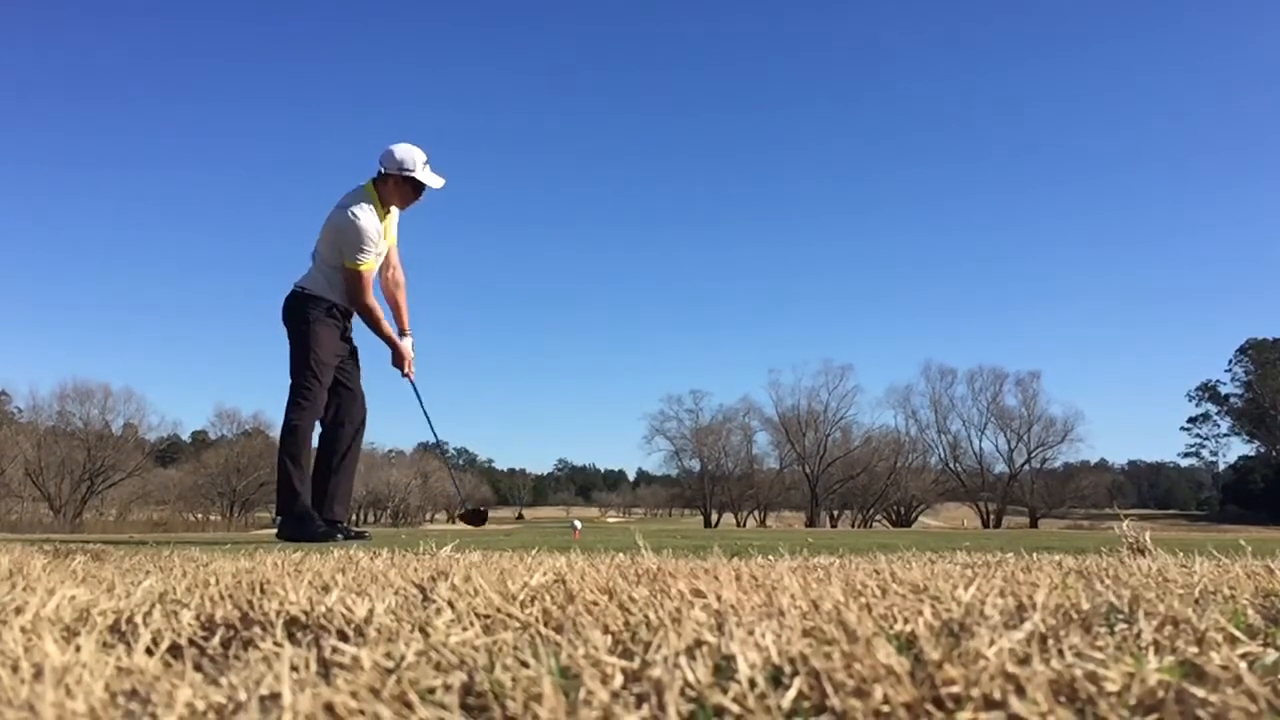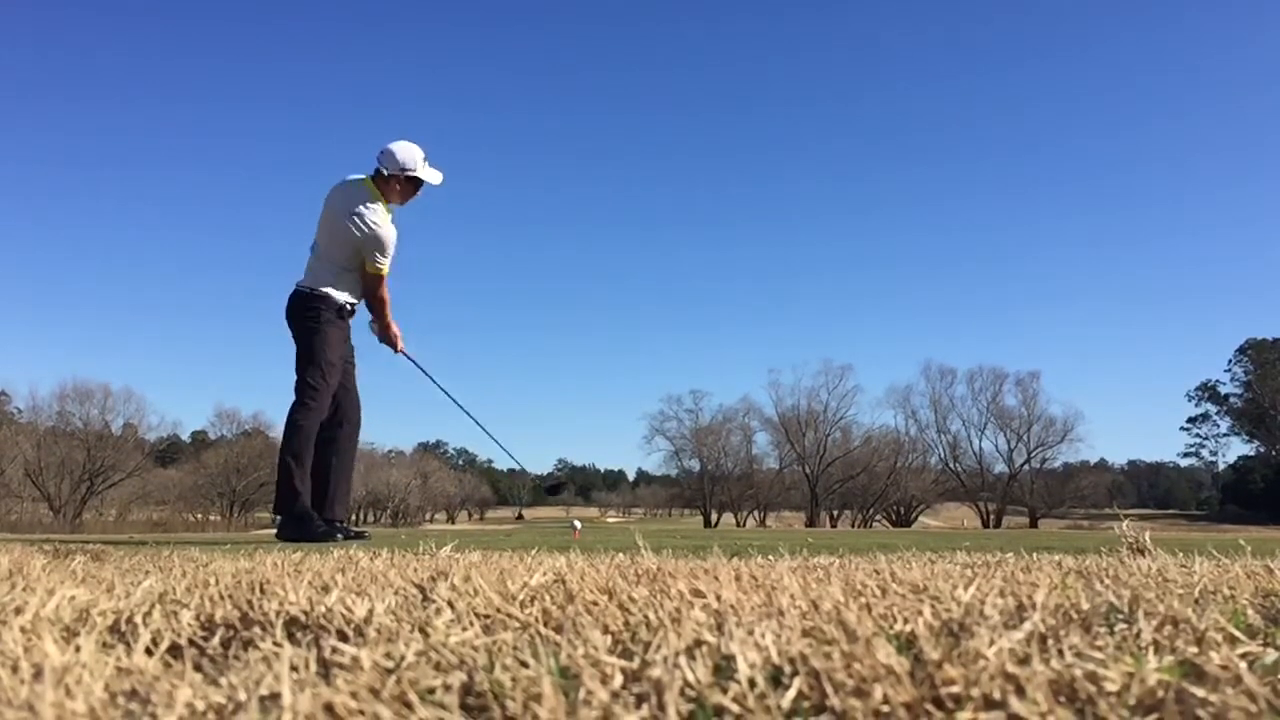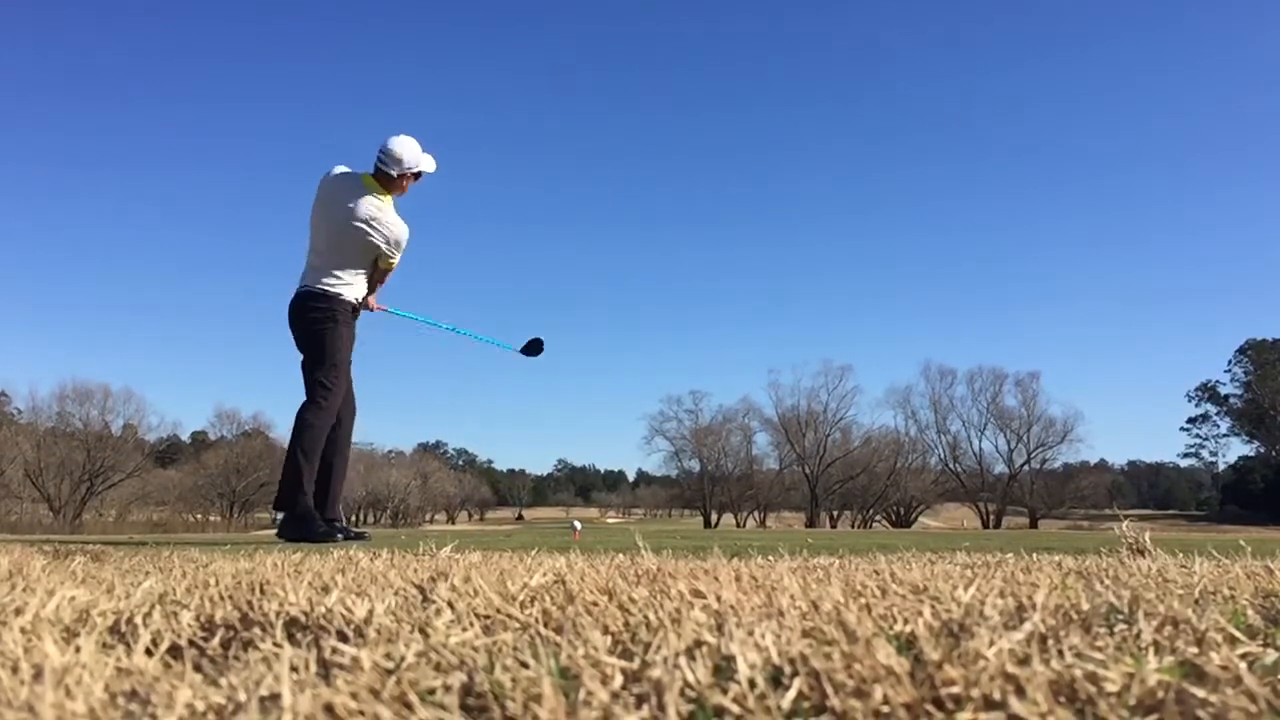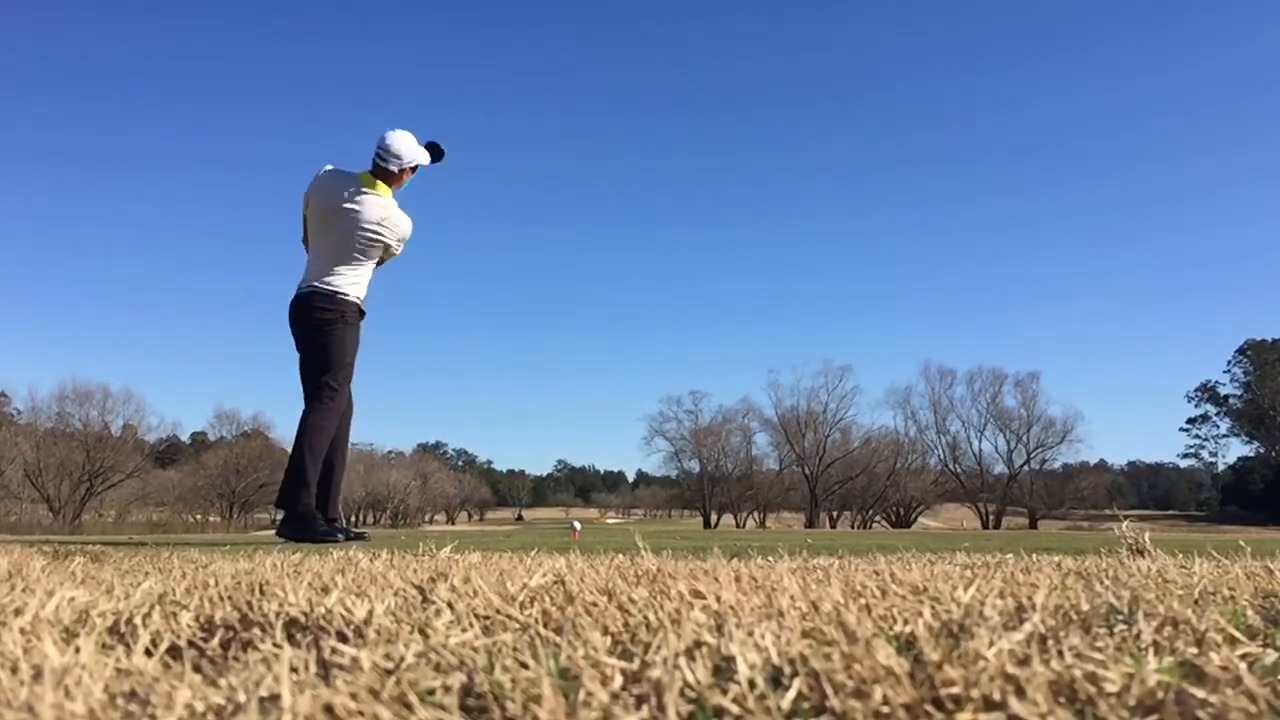
dt=0.2s
person 1, frame 1
left shoulder: (388, 210)
right shoulder: (360, 220)
left elbow: (392, 274)
right elbow: (362, 297)
left wrist: (406, 334)
right wrist: (395, 345)
left hip: (336, 315)
right hip: (313, 310)
left knee: (349, 413)
right knee: (309, 403)
left ankle: (328, 515)
right ankle: (295, 514)
person 1, frame 2
left shoulder: (349, 186)
right shoulder: (379, 227)
right elbow: (375, 295)
left wrist: (387, 321)
right wrist: (388, 328)
left hip: (329, 313)
right hip: (320, 311)
left knee: (344, 413)
right knee: (313, 403)
left ankle: (328, 515)
right ankle: (294, 513)
person 1, frame 3
left shoulder: (334, 179)
right shoulder: (394, 228)
right wrist: (366, 297)
left hip: (312, 304)
right hip: (331, 310)
left knee: (340, 411)
right knee: (323, 403)
left ankle: (325, 514)
right ankle: (297, 512)
person 1, frame 4
left shoulder: (325, 180)
right shoulder: (399, 224)
left hip: (307, 303)
right hip: (338, 310)
left knee: (335, 408)
right knee: (328, 403)
left ankle: (325, 514)
right ankle: (299, 511)
